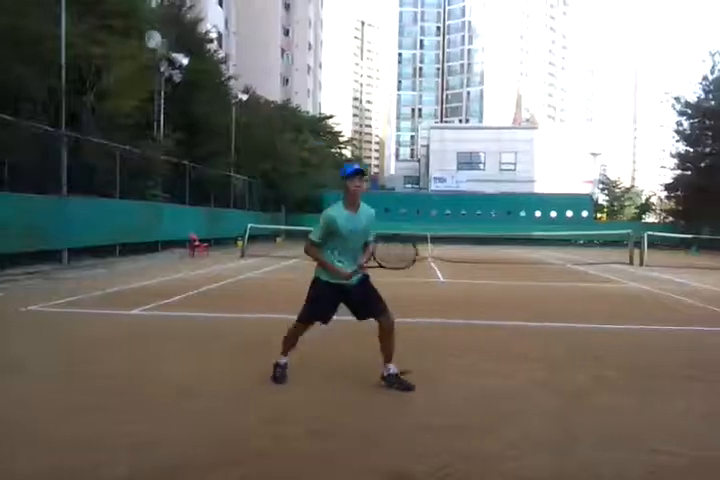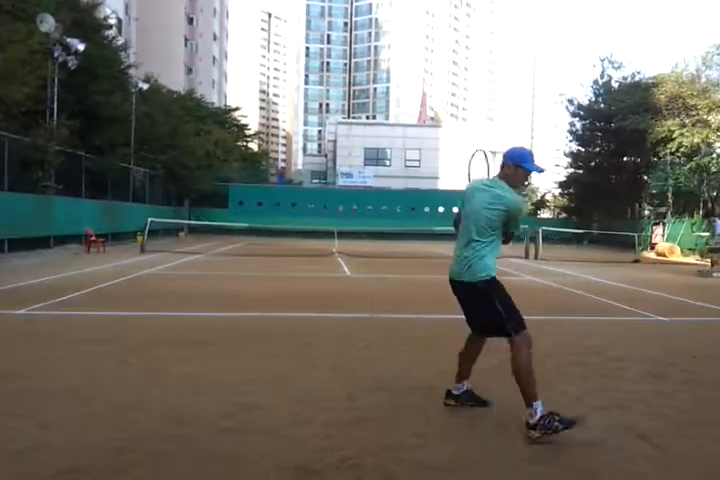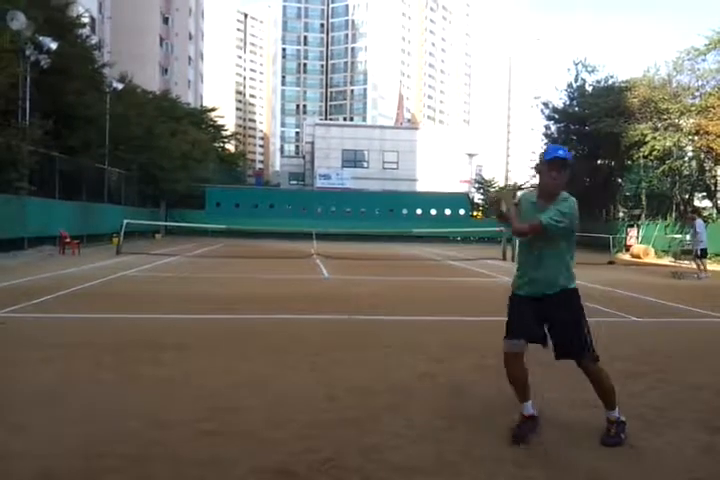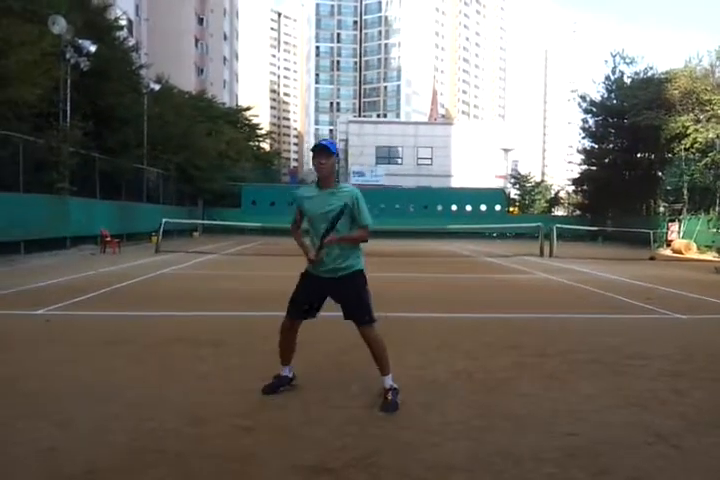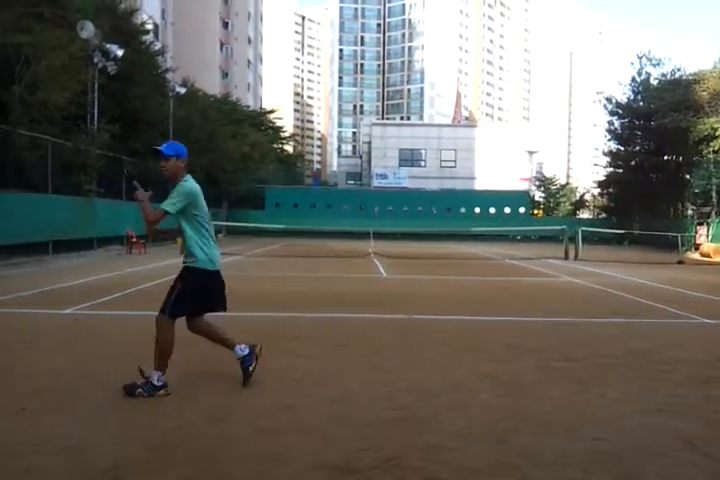
dt=1s
person 1, frame 1
left shoulder: (369, 213)
right shoulder: (331, 215)
right elbow: (310, 248)
left wrist: (364, 259)
right wrist: (334, 269)
left hip: (357, 278)
right hip: (328, 280)
left knee: (387, 320)
right knee: (302, 324)
left ankle: (389, 372)
right ankle: (282, 361)
person 1, frame 2
left shoulder: (474, 187)
right shoulder: (513, 202)
left elbow: (460, 222)
right elbow: (506, 238)
left hip: (459, 275)
right hip: (480, 278)
left knee: (479, 333)
right knee: (520, 339)
left ankle: (458, 390)
right ankle: (537, 417)
person 1, frame 3
left shoulder: (567, 206)
right shoulder: (526, 200)
left elbow: (522, 230)
left wrist: (508, 210)
right wrist: (509, 208)
left hip: (560, 292)
right hip: (525, 292)
left knee: (588, 363)
right knee: (512, 353)
left ankle: (615, 418)
right ankle: (528, 414)
person 1, frame 4
left shoulder: (352, 194)
right shoulder: (303, 195)
left elbow: (364, 234)
right elbow: (296, 228)
left wrist: (338, 238)
right wrist: (306, 250)
left hip: (348, 271)
right hip: (316, 271)
left knee: (367, 329)
right knee: (290, 323)
left ankle: (389, 386)
right ankle: (286, 374)
person 1, frame 5
left shoulder: (186, 188)
right shoulder: (184, 188)
left elbow: (152, 219)
left wrist: (143, 200)
left hip: (199, 265)
right hip: (206, 264)
left knee: (165, 319)
right knee: (195, 321)
left ankle: (157, 381)
right ankle: (244, 352)
